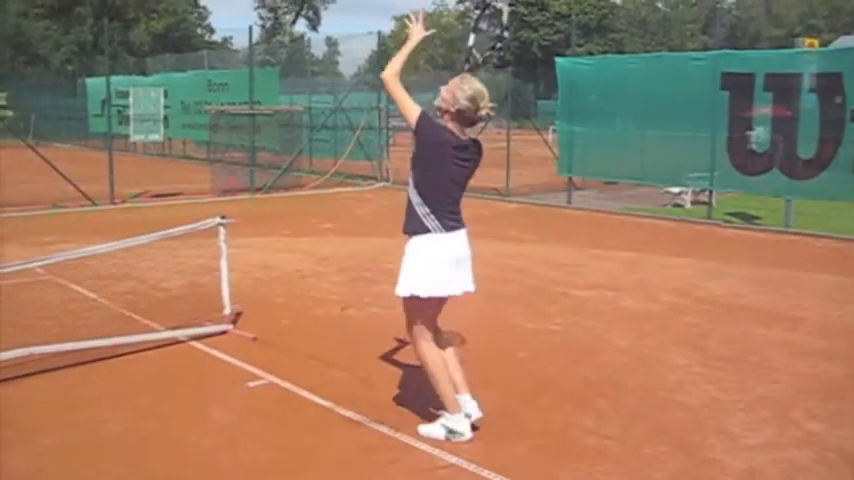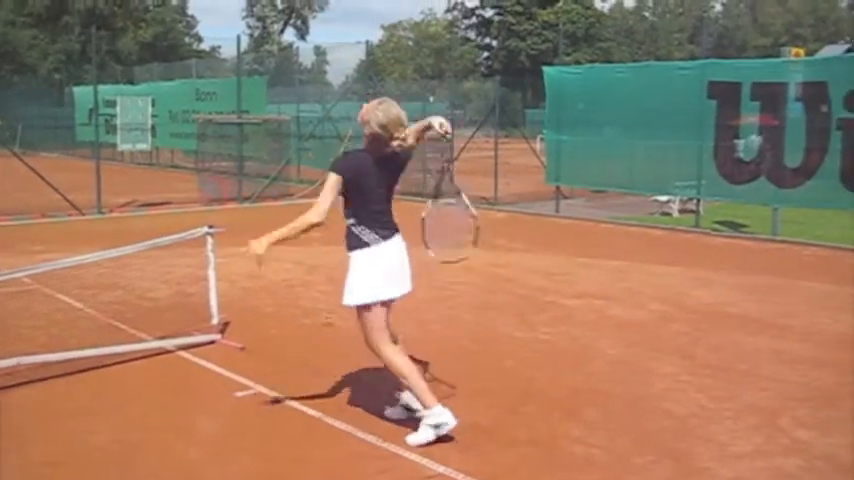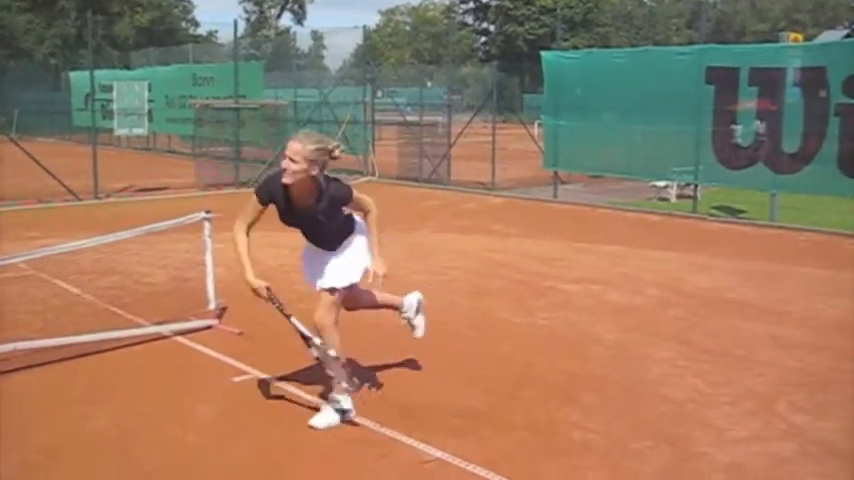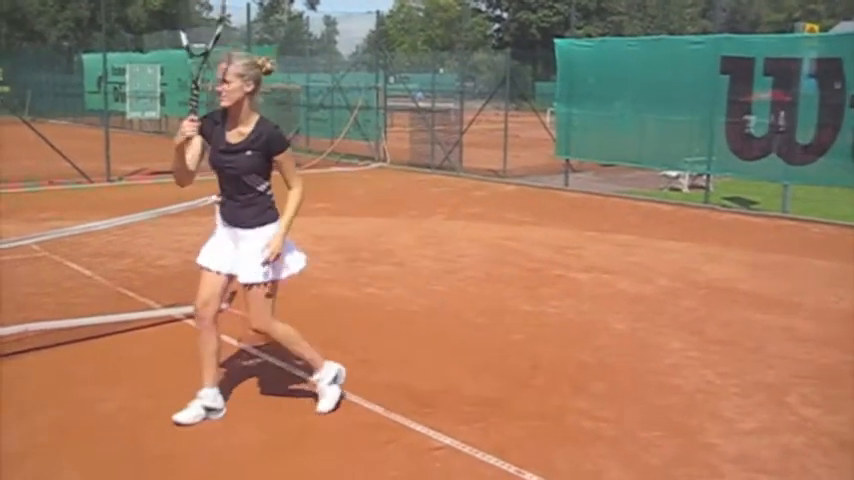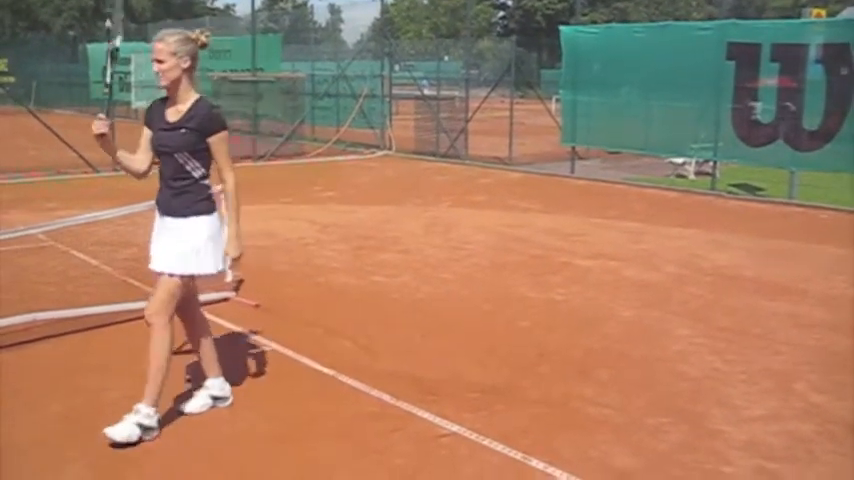
dt=0.5s
person 1, frame 1
left shoulder: (429, 131)
right shoulder: (472, 148)
left elbow: (389, 77)
left wrist: (413, 38)
left hip: (429, 246)
right hip: (455, 242)
left knee: (420, 336)
right knee: (428, 327)
left ankle: (456, 418)
right ankle: (463, 399)
person 1, frame 2
left shoulder: (349, 162)
right shoulder: (395, 156)
left elbow: (316, 216)
right elbow: (415, 132)
left wrist: (269, 240)
right wrist: (432, 121)
left hip: (369, 258)
right hip: (391, 249)
left knee: (380, 343)
right knee: (380, 331)
left ankle: (438, 412)
right ankle: (413, 396)
person 1, frame 3
left shoulder: (333, 192)
right shoulder: (271, 187)
left elbow: (371, 210)
right elbow: (241, 227)
left wrist: (377, 256)
right wrist: (249, 272)
left hip: (347, 245)
right hip: (317, 247)
left knee: (323, 319)
right knee: (349, 301)
left ankle: (341, 401)
right ankle: (407, 303)
person 1, frame 4
left shoulder: (269, 135)
right shoulder: (209, 125)
left elbow: (295, 188)
right elbow: (182, 180)
left wrist: (280, 236)
right wrist: (180, 145)
left hip: (261, 233)
right hip: (228, 230)
left knee: (261, 322)
right knee: (204, 309)
left ankle: (327, 371)
right ankle: (209, 396)
person 1, frame 5
left shoulder: (207, 115)
right shoulder: (155, 111)
left elbow: (228, 178)
right elbow: (141, 166)
left wrist: (234, 234)
right wrist: (108, 144)
left hip: (196, 225)
right hip: (167, 224)
left knee: (156, 313)
right knee: (185, 310)
left ankle: (146, 415)
right ankle: (216, 386)
